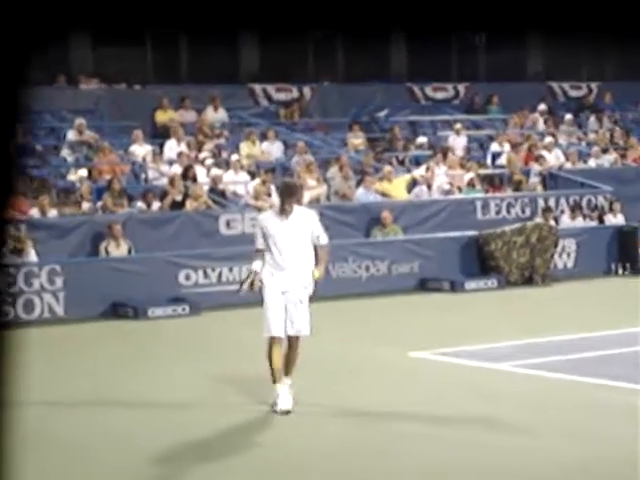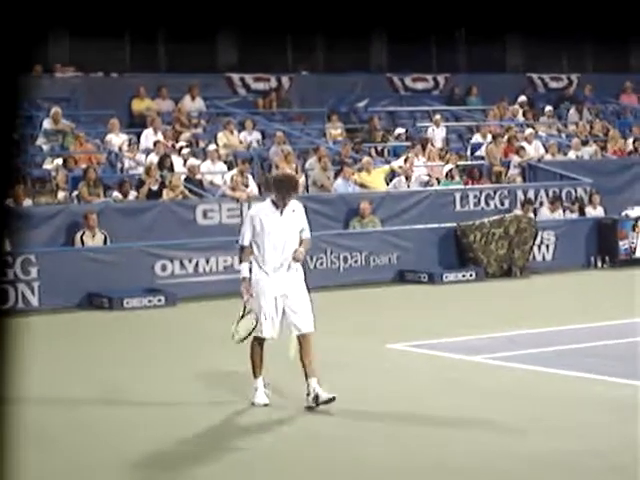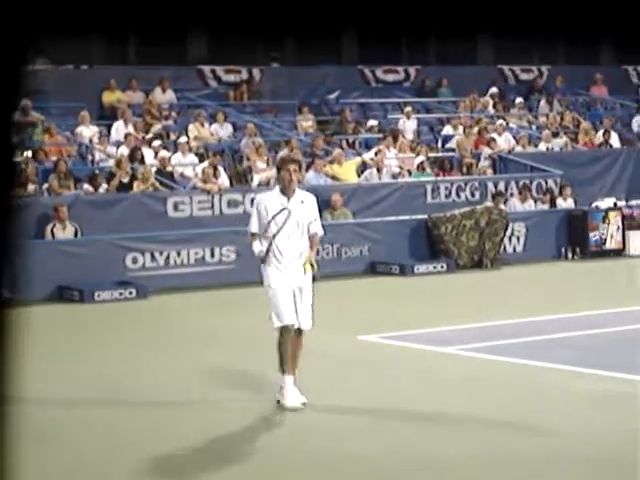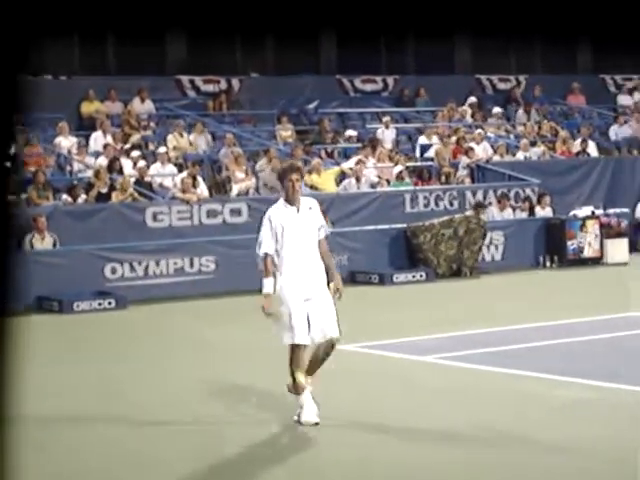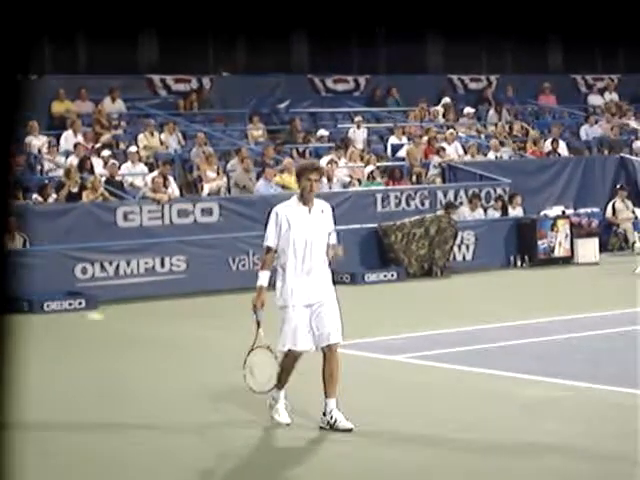
dt=0.5s
person 1, frame 1
left shoulder: (309, 217)
right shoulder: (265, 220)
left elbow: (321, 242)
left wrist: (321, 266)
right wrist: (256, 271)
left hip: (299, 285)
right hip: (273, 285)
left knee: (294, 337)
right knee: (276, 337)
left ankle: (286, 384)
right ankle: (280, 391)
person 1, frame 2
left shoulder: (297, 209)
right shoulder: (256, 214)
left elbow: (305, 237)
right elbow: (245, 247)
left wrist: (302, 248)
right wrist: (245, 278)
left hip: (293, 282)
right hip: (265, 284)
left knee: (305, 333)
right knee: (261, 336)
left ankle: (313, 390)
right ankle: (259, 386)
person 1, frame 3
left shoulder: (309, 200)
right shoulder: (263, 201)
left elbow: (315, 233)
right elbow: (254, 233)
left wrist: (313, 251)
right wrist: (259, 250)
left hip: (302, 273)
right hip: (277, 273)
left knee: (299, 330)
right knee: (287, 326)
left ankle: (288, 385)
right ankle: (287, 384)
person 1, frame 4
left shoulder: (313, 206)
right shoulder: (273, 215)
right elbow: (267, 256)
left wrist: (334, 274)
right wrist: (268, 293)
left hip: (318, 285)
right hip: (292, 289)
left knee: (330, 340)
right knee: (298, 344)
left ankle: (300, 381)
right ankle: (303, 404)
person 1, frame 5
left shoulder: (326, 209)
right shoulder: (282, 212)
right elbow: (270, 251)
left wrist: (333, 251)
right wrist: (261, 288)
left hip: (323, 289)
right hip: (294, 291)
left knee: (331, 346)
right knee: (296, 350)
left ankle: (330, 412)
right ankle: (277, 397)
